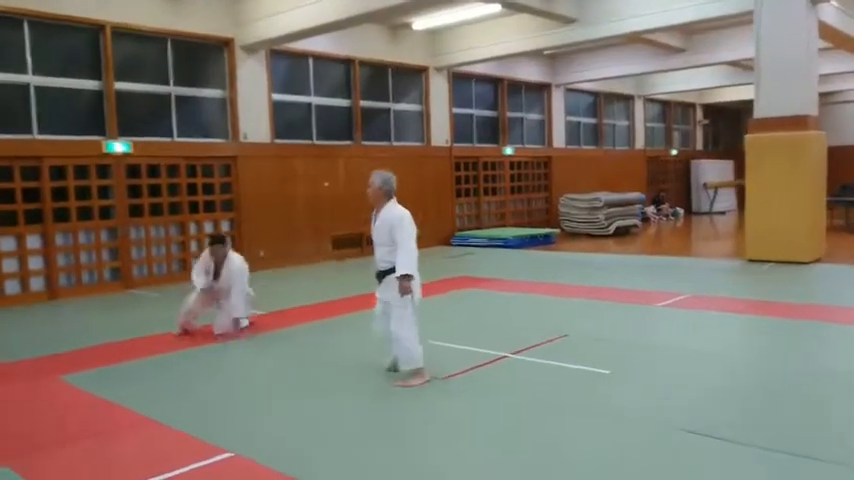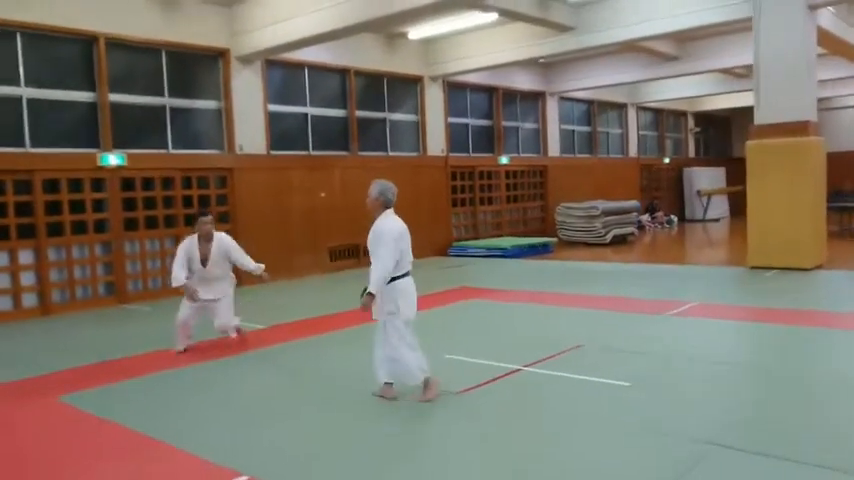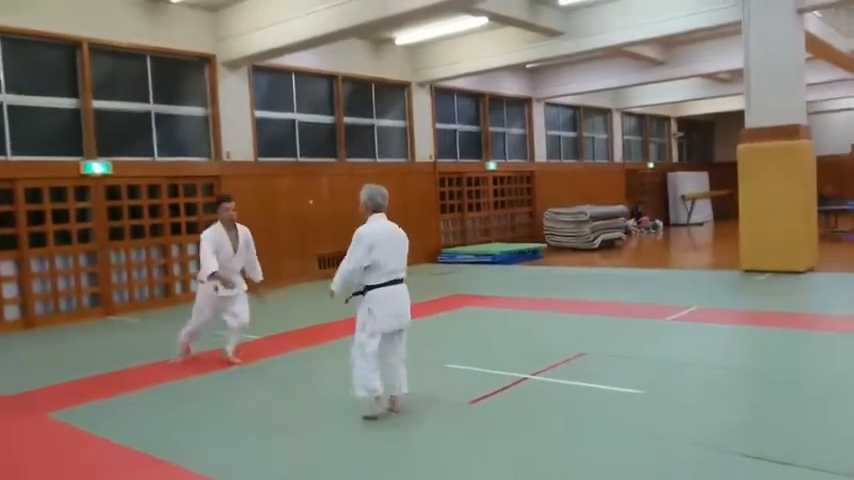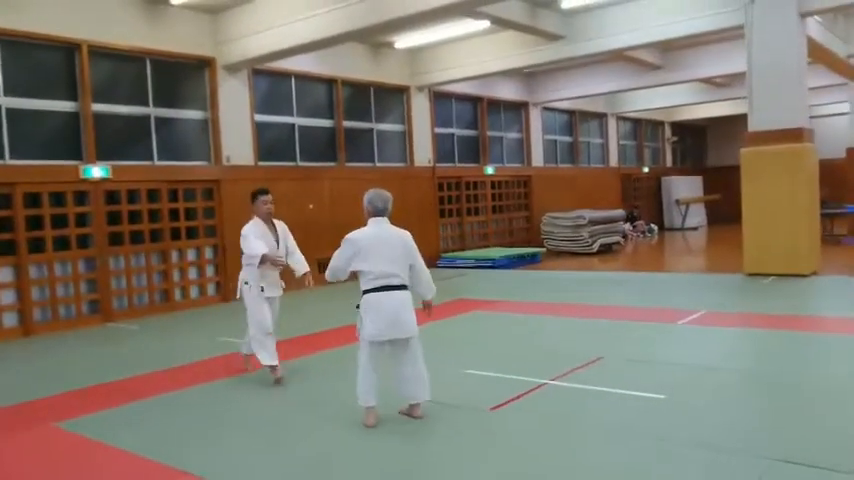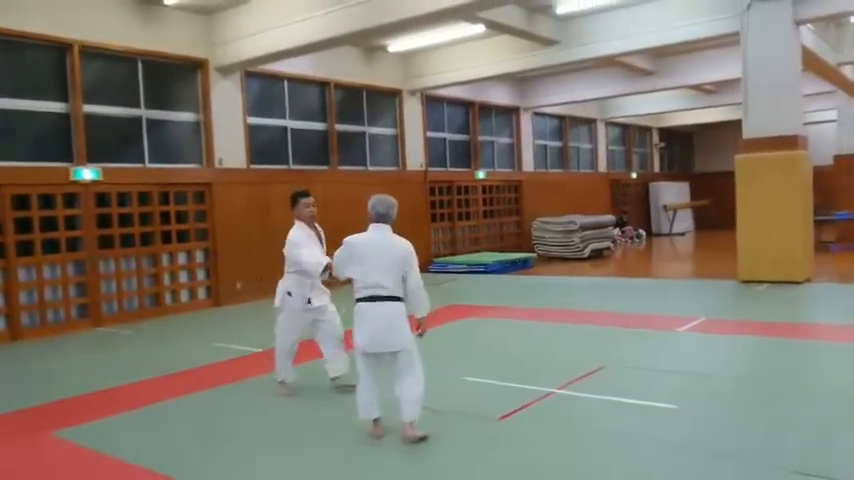
dt=0.3s
person 1, frame 1
left shoulder: (398, 215)
right shoulder: (378, 213)
left elbow: (407, 248)
left wrist: (405, 276)
left hip: (400, 278)
right hip: (389, 278)
left knee: (402, 325)
right knee: (385, 318)
left ankle: (418, 372)
right ankle: (401, 357)
person 1, frame 2
left shoulder: (387, 227)
right shoulder: (385, 223)
left elbow: (384, 264)
left wrist: (370, 293)
left hip: (394, 292)
right hip: (392, 290)
left knee: (401, 342)
right knee: (385, 340)
left ankle: (428, 382)
right ankle: (388, 386)
person 1, frame 3
left shoulder: (365, 232)
right shoulder: (397, 231)
left elbow: (351, 267)
left wrist: (336, 288)
left hip: (377, 299)
right hip: (399, 294)
left knee: (364, 351)
right knee: (394, 351)
left ankle: (378, 399)
right ankle: (396, 398)
person 1, frame 4
left shoulder: (356, 238)
right shoulder: (404, 236)
left elbow: (336, 269)
right elbow: (419, 270)
left wrist: (333, 275)
right wrist: (427, 296)
left hip: (373, 304)
right hip: (401, 301)
left knee: (367, 360)
right knee: (409, 357)
left ankle: (370, 412)
right ankle: (415, 405)
person 1, frame 5
left shoulder: (352, 243)
right shoulder: (403, 246)
left elbow: (338, 271)
right elbow: (414, 285)
right wrist: (422, 315)
left hip: (365, 314)
right hip: (394, 314)
left knee: (368, 372)
right knee: (409, 371)
left ankle: (376, 424)
right ankle: (410, 425)
person 2, frame 1
left shoulder: (237, 266)
right shoulder: (207, 256)
left elbow: (238, 294)
right elbow: (197, 273)
left wrist: (237, 319)
right wrist: (206, 290)
left hip: (232, 297)
left ankle: (244, 322)
person 2, frame 2
left shoulder: (225, 240)
right shoulder: (187, 244)
left elbow: (242, 258)
right elbow: (179, 267)
left wrist: (258, 271)
right wrist: (184, 287)
left hip: (221, 287)
right hip: (198, 287)
left knee: (224, 324)
right knee: (183, 318)
left ankle: (234, 327)
right ankle: (182, 345)
person 2, frame 3
left shoulder: (244, 232)
right shoulder: (210, 234)
left elbow: (251, 258)
right elbow: (207, 258)
left wrist: (256, 280)
right wrist: (218, 276)
left hip: (235, 283)
right hip: (211, 284)
left knee: (241, 320)
right knee: (199, 320)
left ankle: (230, 352)
right ankle: (185, 345)
person 2, frame 4
left shoulder: (281, 227)
right shoulder: (249, 230)
left elbow: (293, 251)
right elbow: (255, 250)
left wrist: (305, 272)
right wrist: (269, 258)
left hip: (272, 283)
right hip: (253, 284)
left knee: (267, 325)
right knee: (263, 326)
left ankle: (247, 352)
right ankle: (272, 366)
person 2, frame 5
left shoulder: (316, 229)
right shoulder: (296, 237)
right elbow: (310, 260)
right wrist: (331, 267)
left hip: (315, 292)
right hip: (296, 294)
left knee: (333, 332)
right knee: (288, 338)
left ankle: (338, 377)
right ankle: (283, 379)
